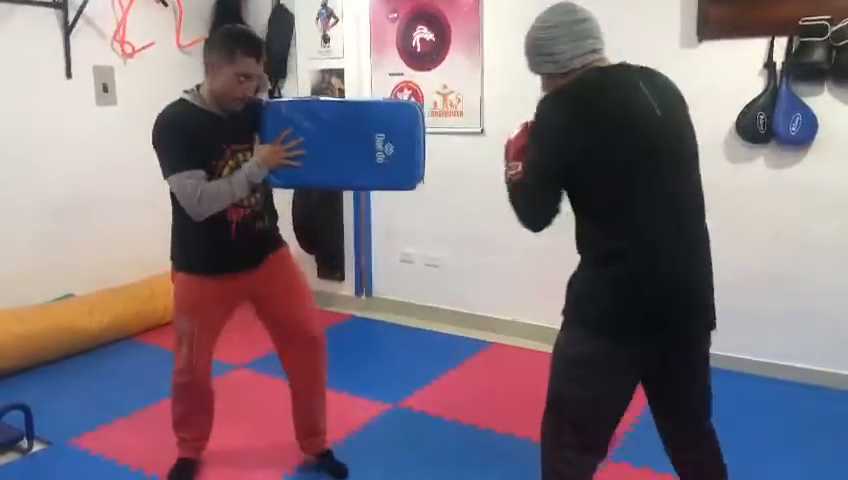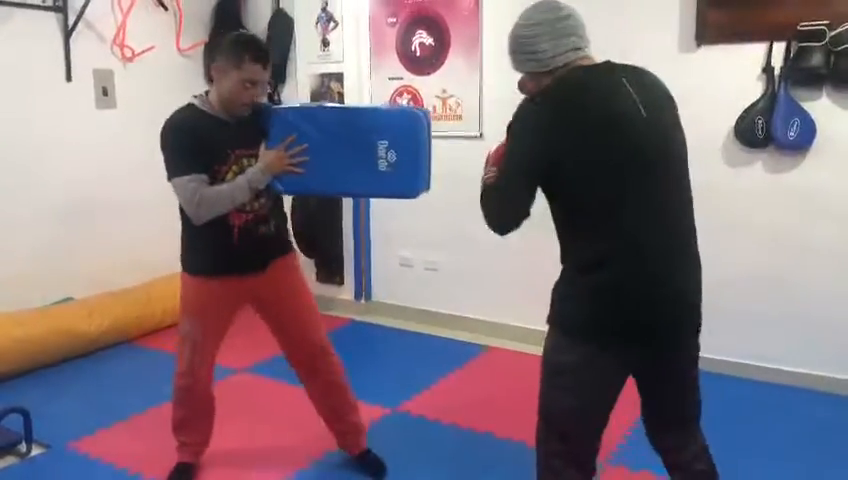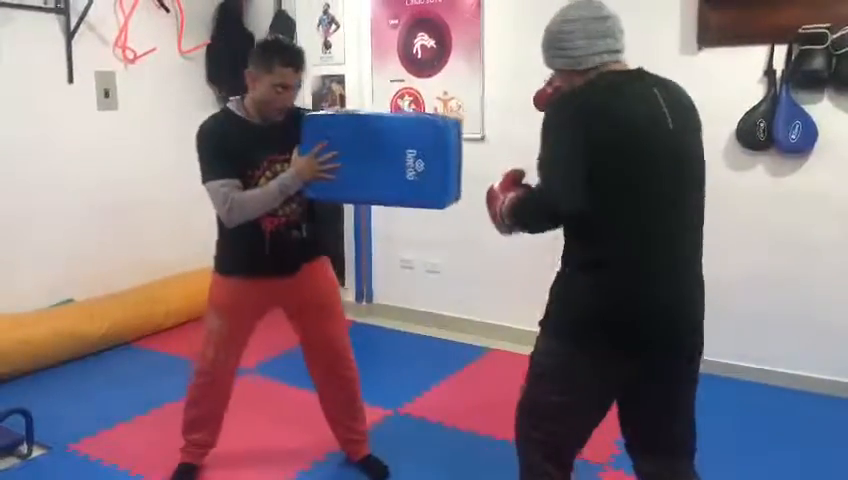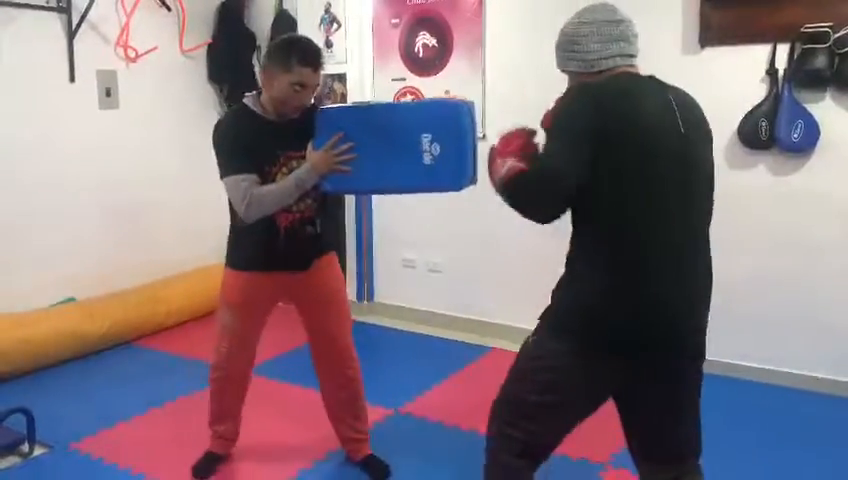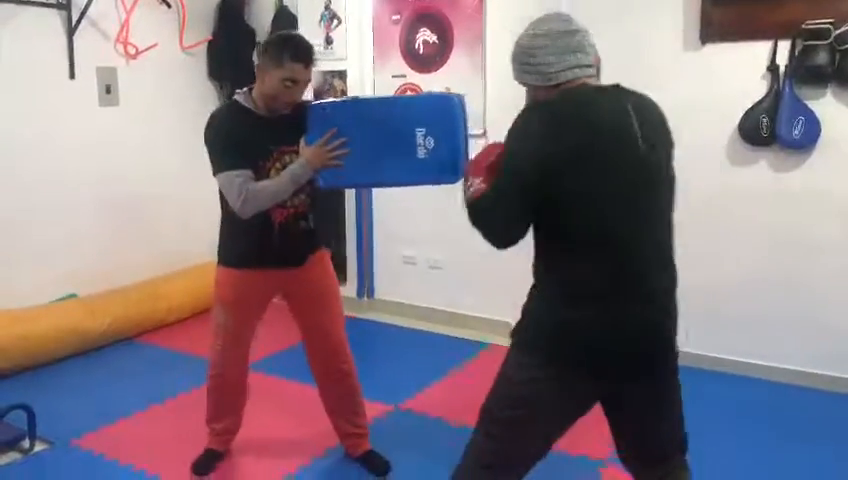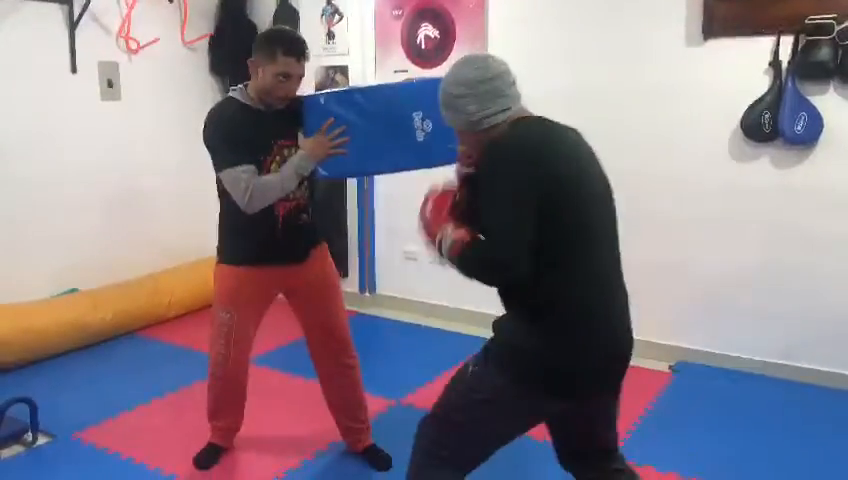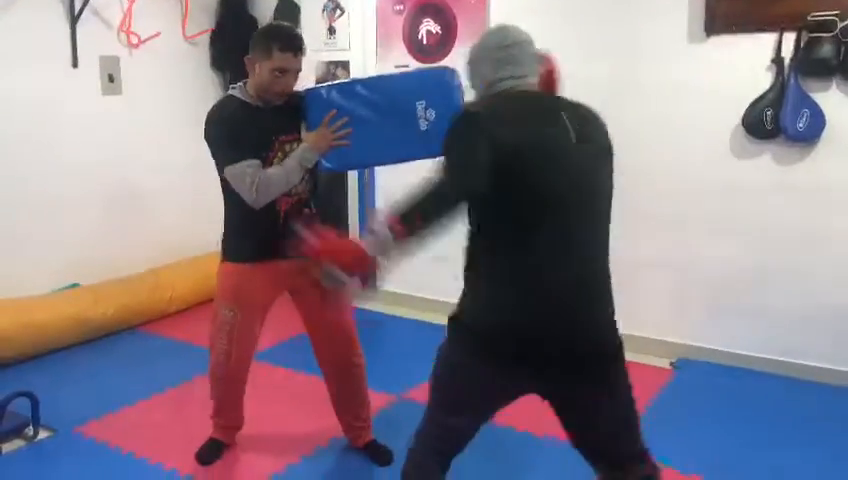
dt=0.2s
person 1, frame 1
left shoulder: (562, 109)
right shoulder: (660, 87)
left elbow: (535, 213)
left wrist: (519, 165)
left hip: (614, 298)
right hip: (687, 290)
left knee: (571, 439)
right knee: (687, 419)
person 1, frame 2
left shoulder: (544, 110)
right shoulder: (648, 87)
left elbow: (503, 214)
left wrist: (494, 172)
left hip: (597, 306)
right hip: (675, 296)
right knee: (680, 434)
person 1, frame 3
left shoulder: (576, 106)
right shoulder: (676, 100)
left elbow: (558, 202)
left wrist: (508, 207)
left hip: (595, 313)
right hip: (675, 314)
person 1, frame 4
left shoulder: (588, 104)
right shoulder: (686, 110)
left elbow: (545, 198)
left wrist: (505, 168)
left hip: (594, 316)
right hip: (676, 320)
person 1, frame 5
left shoulder: (541, 124)
right shoulder: (647, 114)
left elbow: (502, 227)
left wrist: (478, 182)
left hip: (564, 333)
right hip: (646, 331)
person 1, frame 6
left shoulder: (511, 155)
right shoulder: (563, 140)
left elbow: (505, 265)
left wrist: (449, 239)
right wrist: (476, 171)
left hip: (541, 350)
right hip: (603, 343)
person 1, frame 7
left shoulder: (482, 121)
right shoulder: (587, 123)
left elbow: (453, 191)
left wrist: (368, 247)
left hip: (493, 327)
right hip: (585, 331)
left knee: (439, 438)
person 2, frame 1
left shoulder: (258, 113)
right shoulder: (176, 123)
left elbow: (291, 164)
right elbow: (198, 202)
right wrist: (259, 165)
left hip: (267, 254)
right hip: (204, 267)
left knee: (307, 342)
right knee: (191, 367)
left ankle: (316, 443)
person 2, frame 2
left shoulder: (266, 119)
right shoulder: (182, 128)
left elbow: (301, 173)
right elbow: (198, 206)
right wrist: (263, 171)
left hip: (273, 260)
right hip: (210, 271)
left knee: (315, 352)
right knee: (193, 370)
left ankle: (354, 442)
person 2, frame 3
left shoulder: (304, 124)
right shoulder: (217, 132)
left elbow: (333, 179)
right elbow: (230, 210)
right wrist: (294, 177)
left hip: (305, 263)
right hip: (241, 271)
left knee: (335, 358)
right knee: (213, 367)
person 2, frame 4
left shoulder: (317, 121)
right shoulder: (234, 128)
left elbow: (347, 172)
right elbow: (248, 204)
right wrist: (310, 171)
left hip: (314, 259)
right hip: (253, 265)
left knee: (339, 356)
right knee: (230, 361)
right ankle: (220, 444)
person 2, frame 5
left shoulder: (307, 116)
right shoulder: (226, 124)
left elbow: (336, 168)
right elbow: (244, 201)
right wrist: (305, 165)
left hip: (306, 255)
right hip: (245, 262)
left knee: (333, 352)
right knee: (227, 358)
left ankle: (356, 441)
right ankle: (219, 439)
person 2, frame 6
left shoulder: (301, 111)
right shoulder: (225, 120)
left elbow: (331, 164)
right elbow: (250, 196)
right wrist: (307, 157)
left hip: (306, 252)
right hip: (245, 260)
left knee: (337, 347)
right knee: (227, 356)
left ankle: (358, 436)
right ankle: (221, 434)
person 2, frame 7
left shoulder: (304, 106)
right shoulder: (225, 118)
left elbow: (343, 152)
right elbow: (254, 191)
right wrist: (306, 150)
right hip: (249, 256)
left knee: (342, 344)
right knee: (229, 353)
left ankle: (359, 432)
right ankle: (224, 430)
